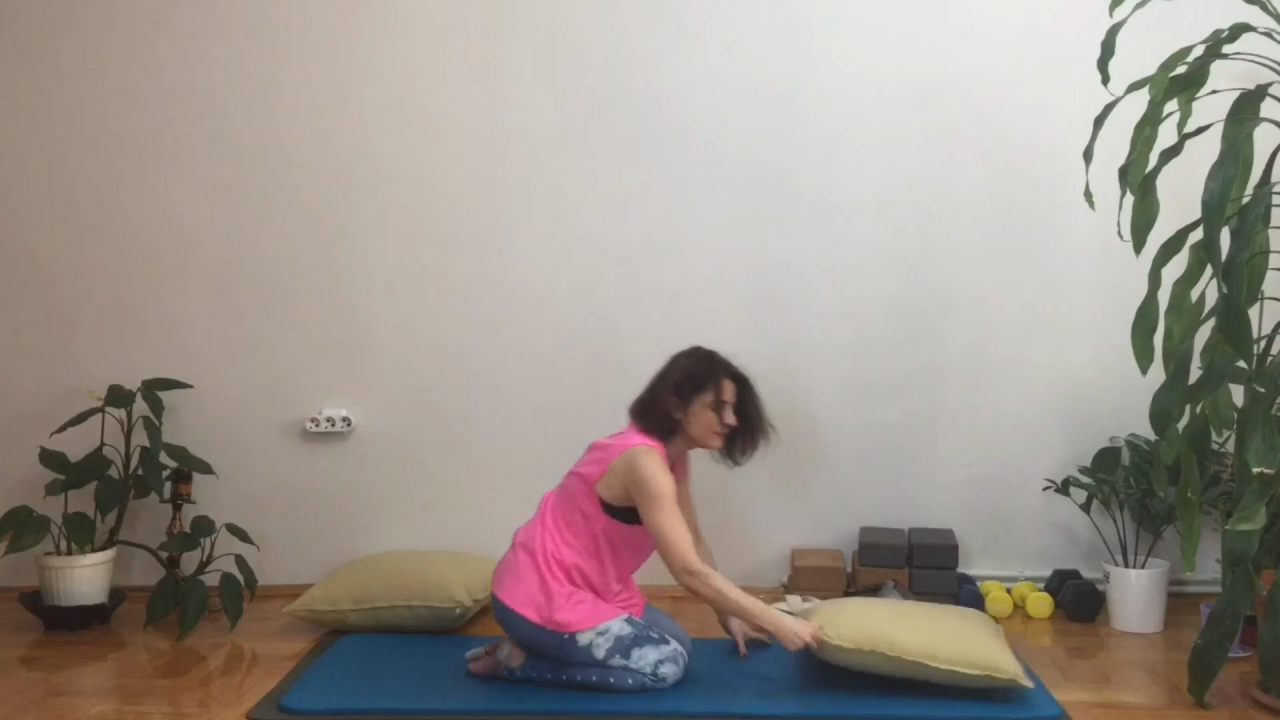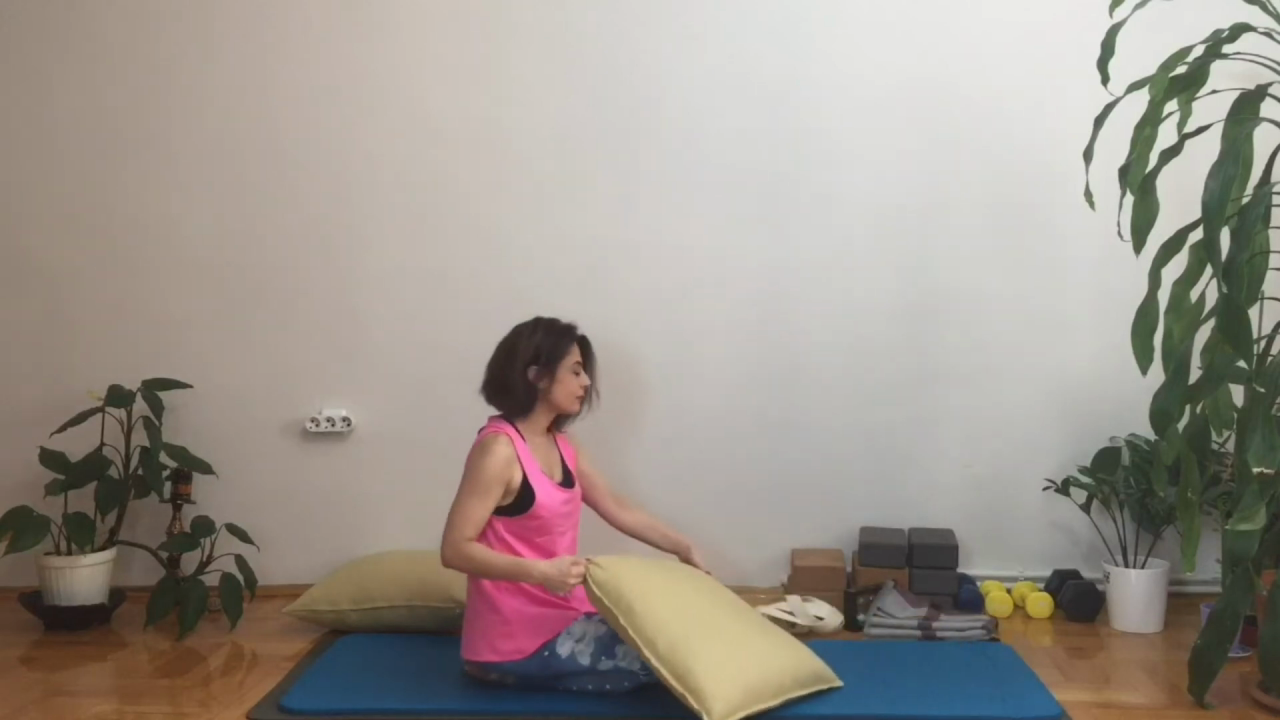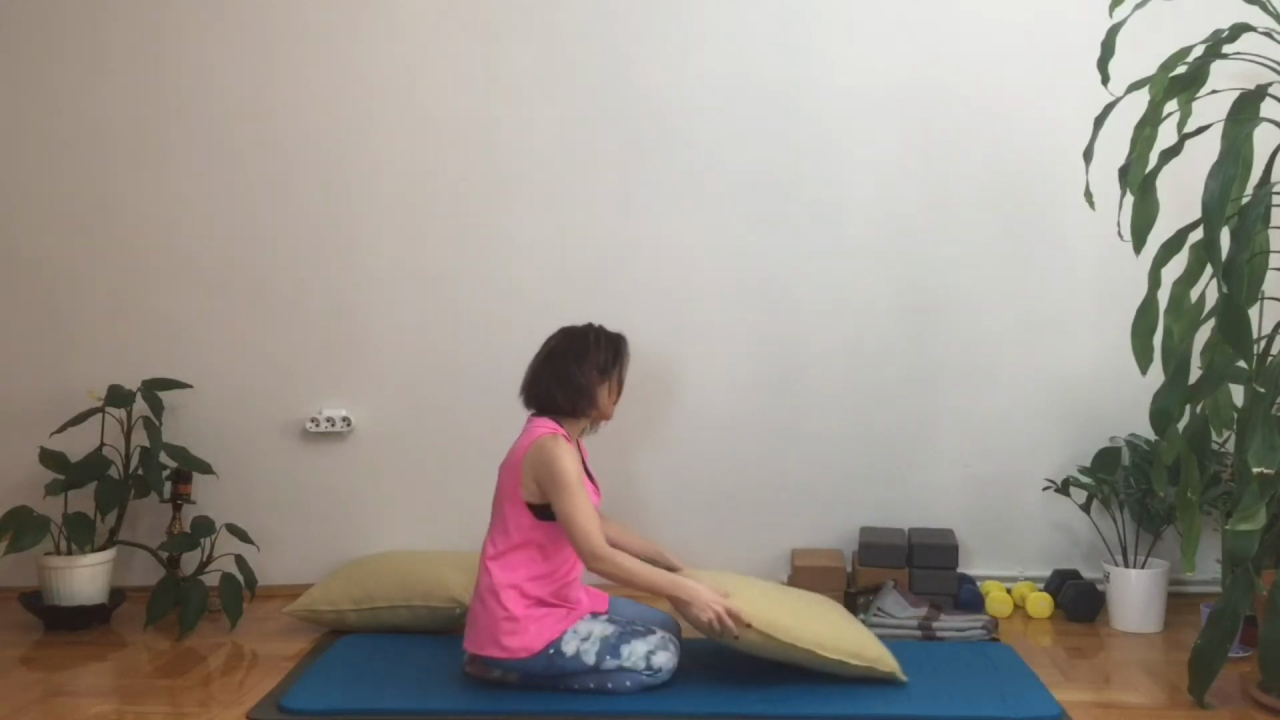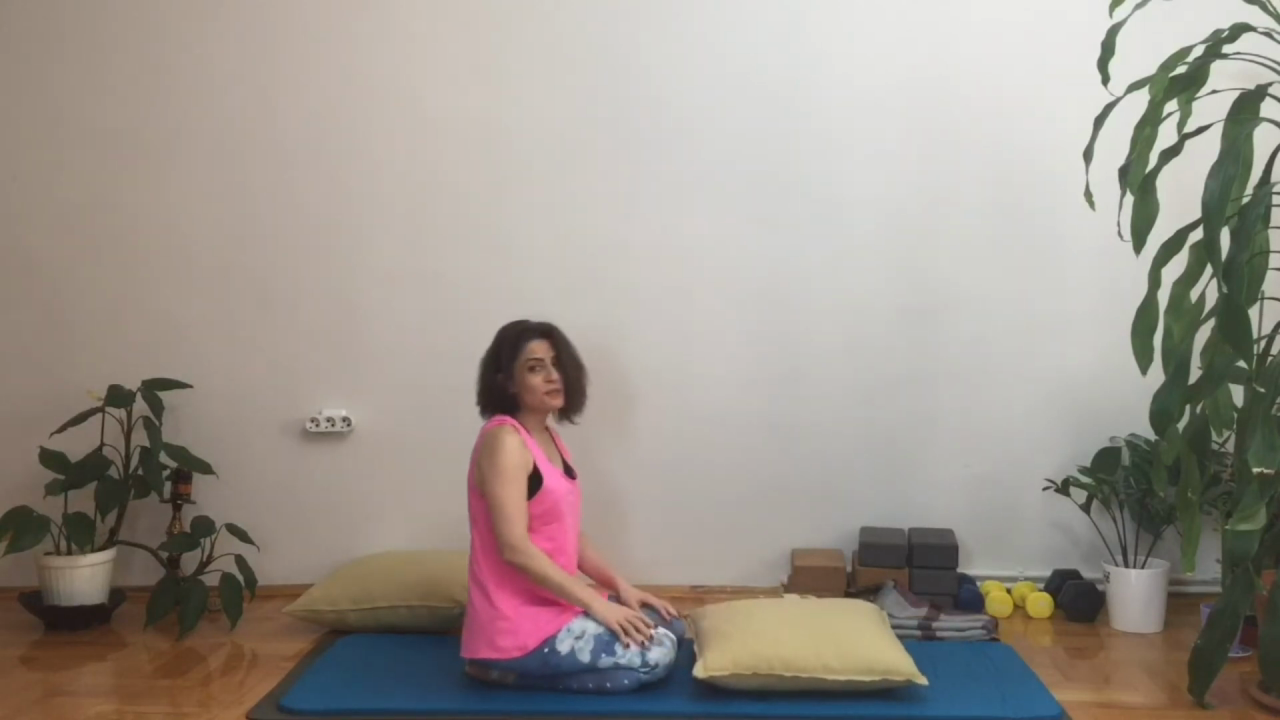
dt=1s
person 1, frame 1
left shoulder: (672, 455)
right shoulder: (644, 461)
left elbow: (692, 540)
right elbow: (691, 572)
left wrist: (728, 613)
right wrist: (777, 624)
left hip: (581, 589)
right hip: (543, 600)
left knee: (673, 643)
right knee: (666, 664)
left ankle: (541, 649)
right ankle: (519, 660)
person 1, frame 2
left shoulder: (560, 443)
right shoulder: (498, 449)
left elbow: (616, 508)
right elbow: (455, 548)
left wrist: (683, 548)
right wrist: (536, 571)
left hip: (556, 606)
right hip: (512, 631)
right knee: (649, 658)
left ankle: (540, 667)
right ankle: (510, 670)
person 1, frame 3
left shoulder: (561, 439)
right shoulder: (552, 448)
left elbow: (596, 525)
right elbow: (596, 555)
left wrist: (669, 562)
right wrist: (687, 593)
left hip: (553, 601)
right hip: (520, 624)
left knee: (663, 628)
right knee: (657, 657)
left ankle: (521, 659)
right ankle: (511, 665)
person 1, frame 4
left shoulder: (548, 437)
right shoulder: (503, 439)
right elbow: (514, 547)
left wrist: (620, 586)
right wrist: (596, 603)
left hip: (552, 604)
right hip: (514, 623)
left knee: (669, 626)
right knee: (655, 653)
left ankle: (533, 660)
right ankle: (510, 667)
